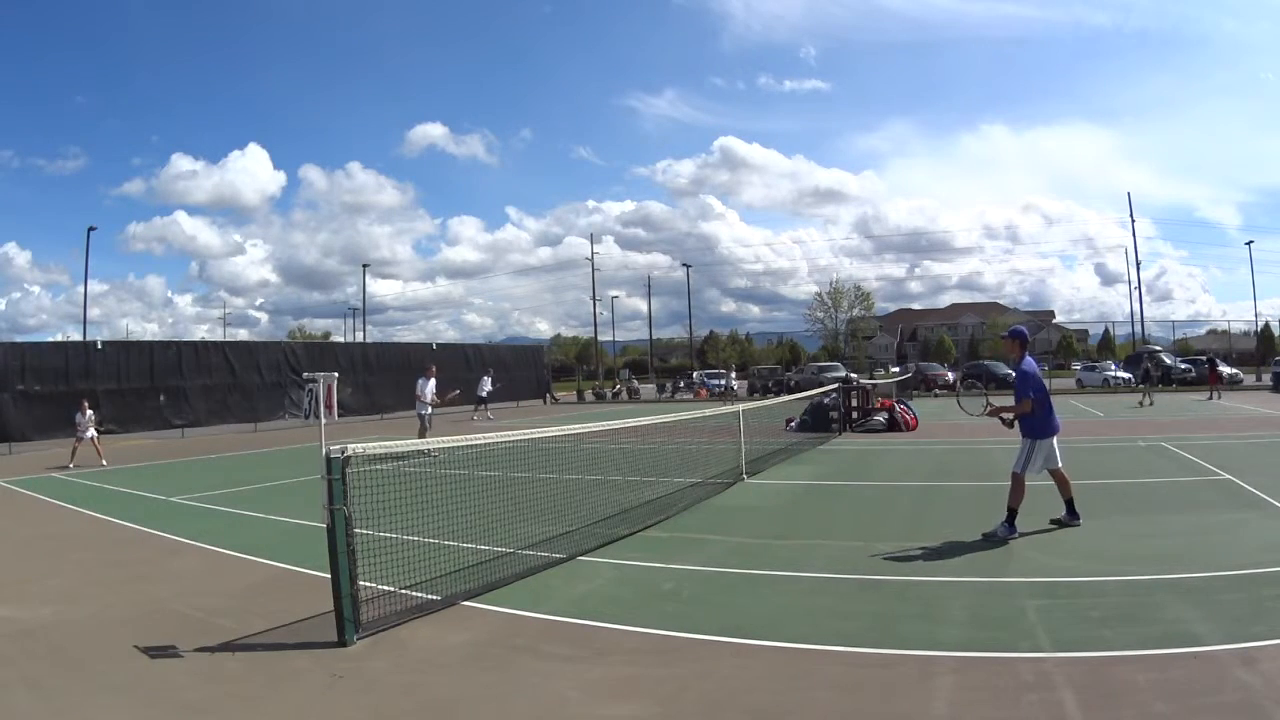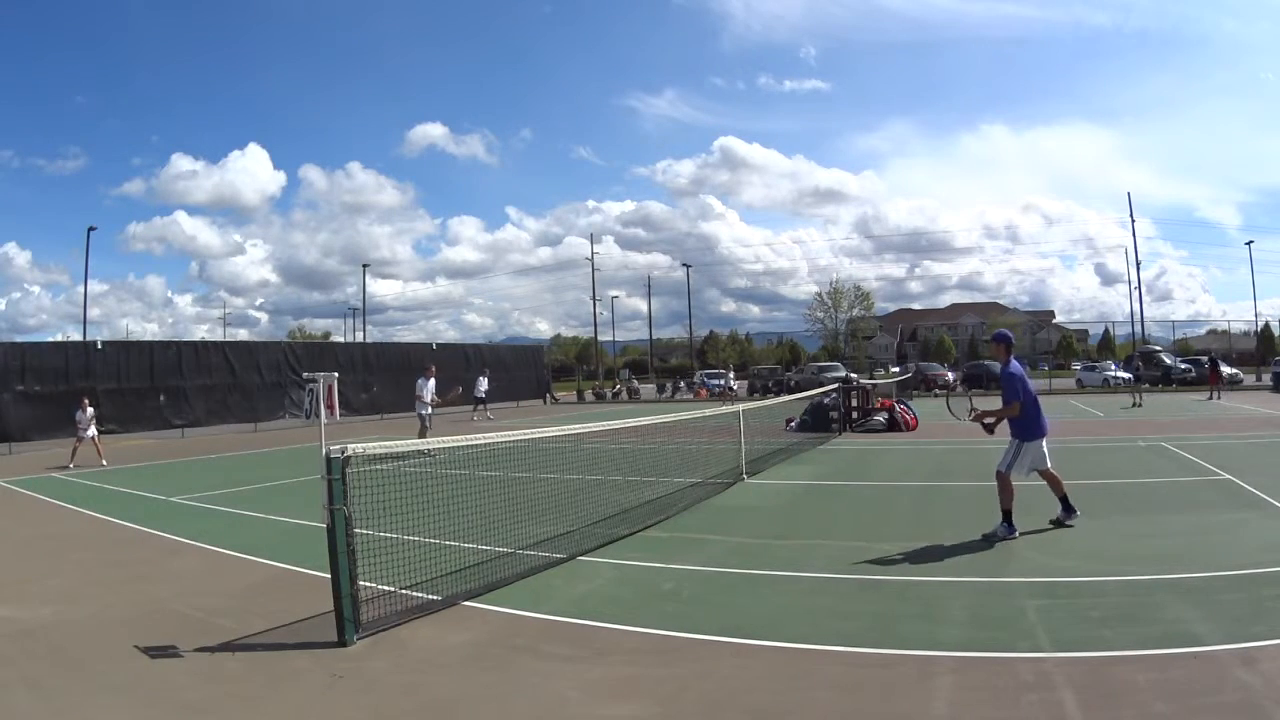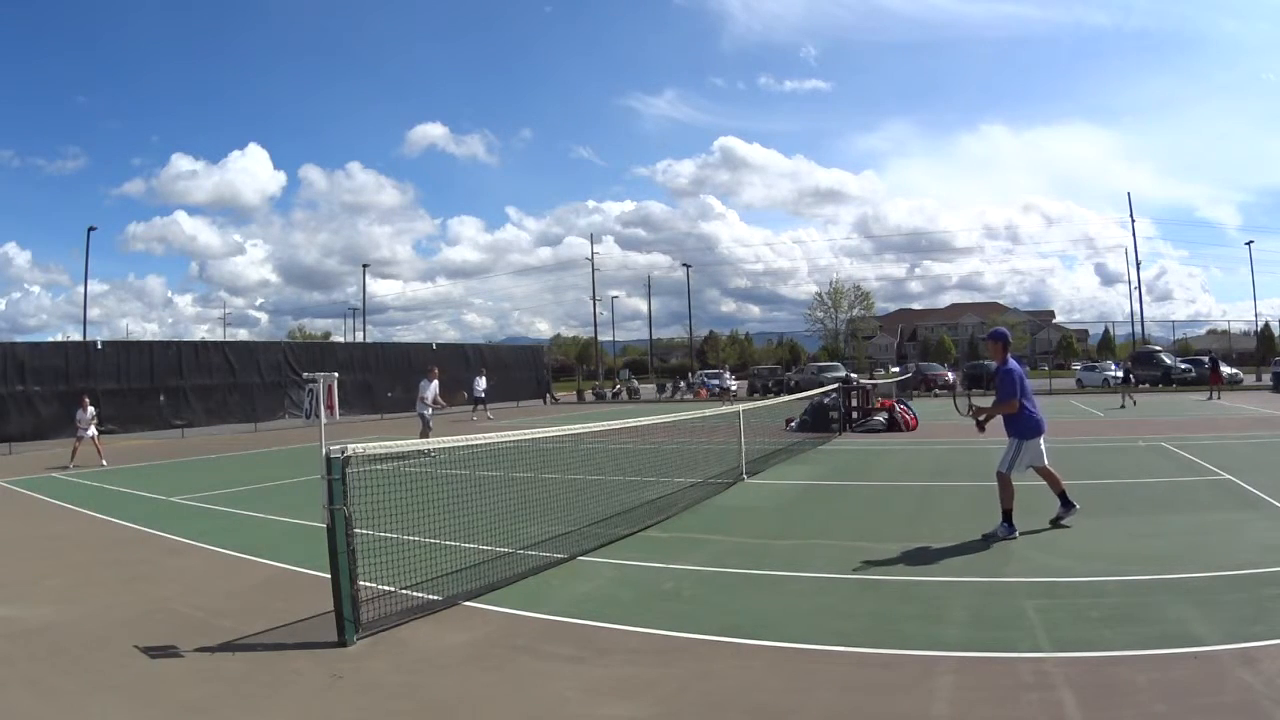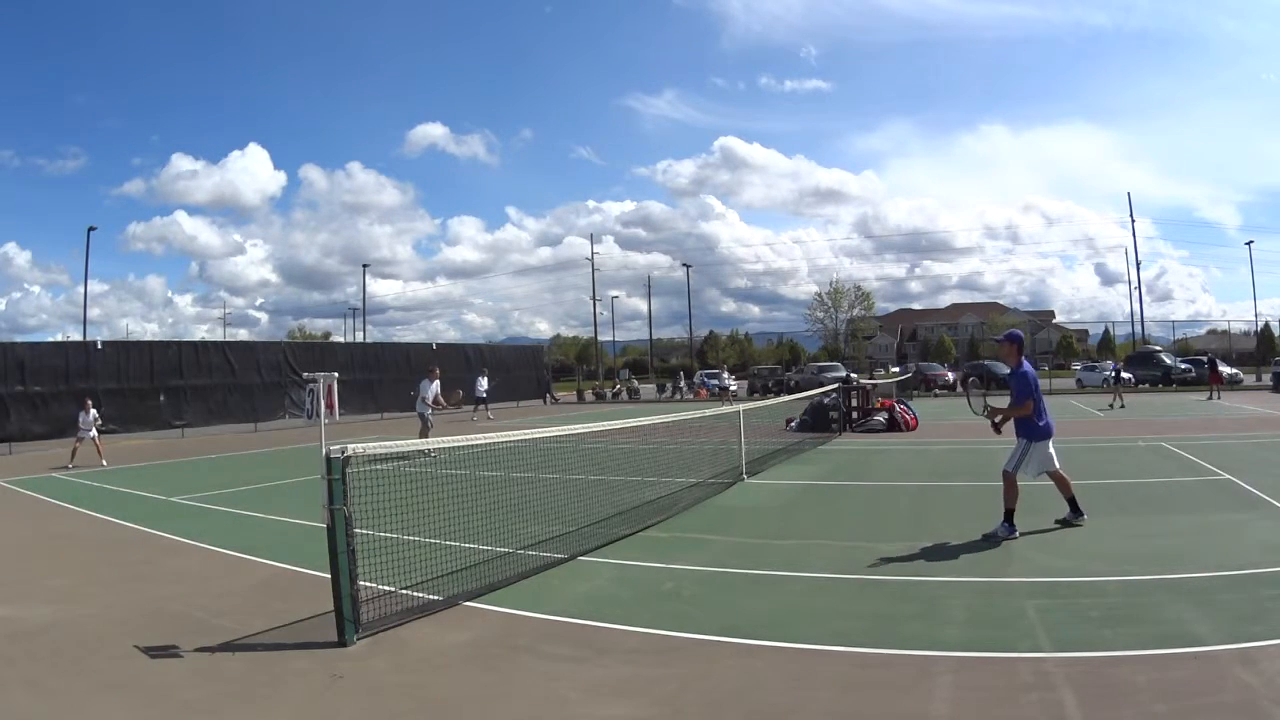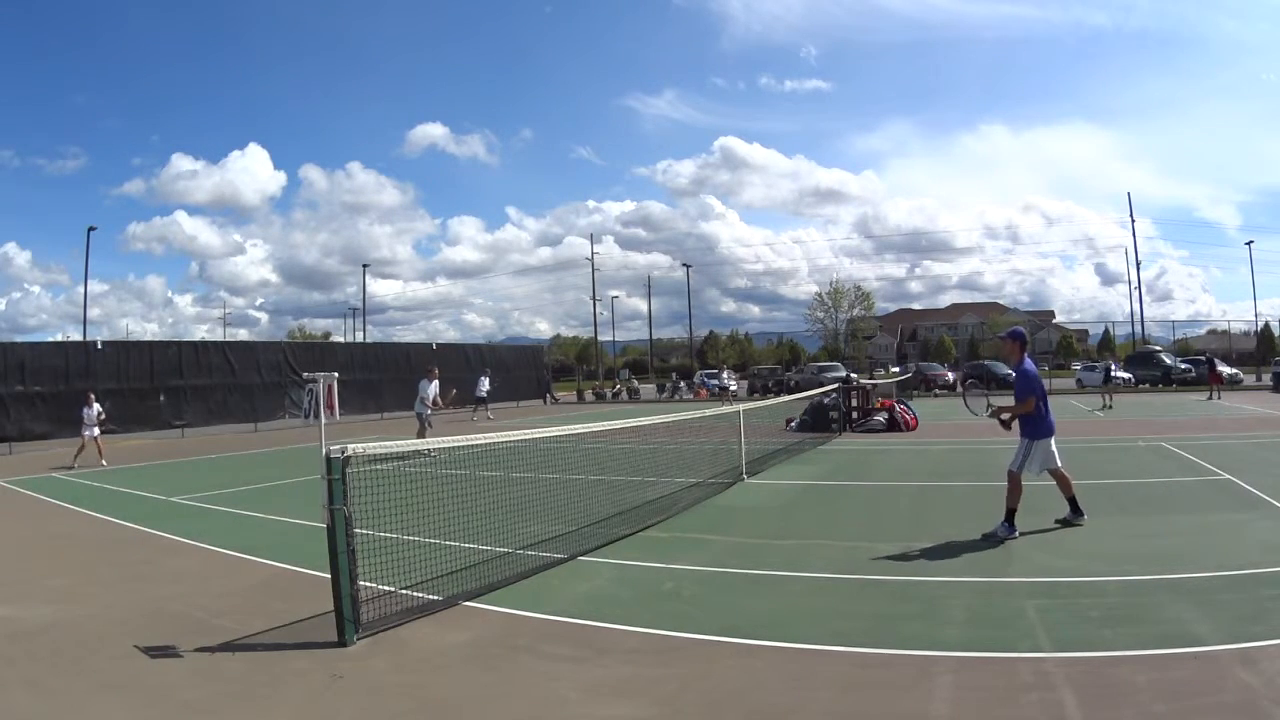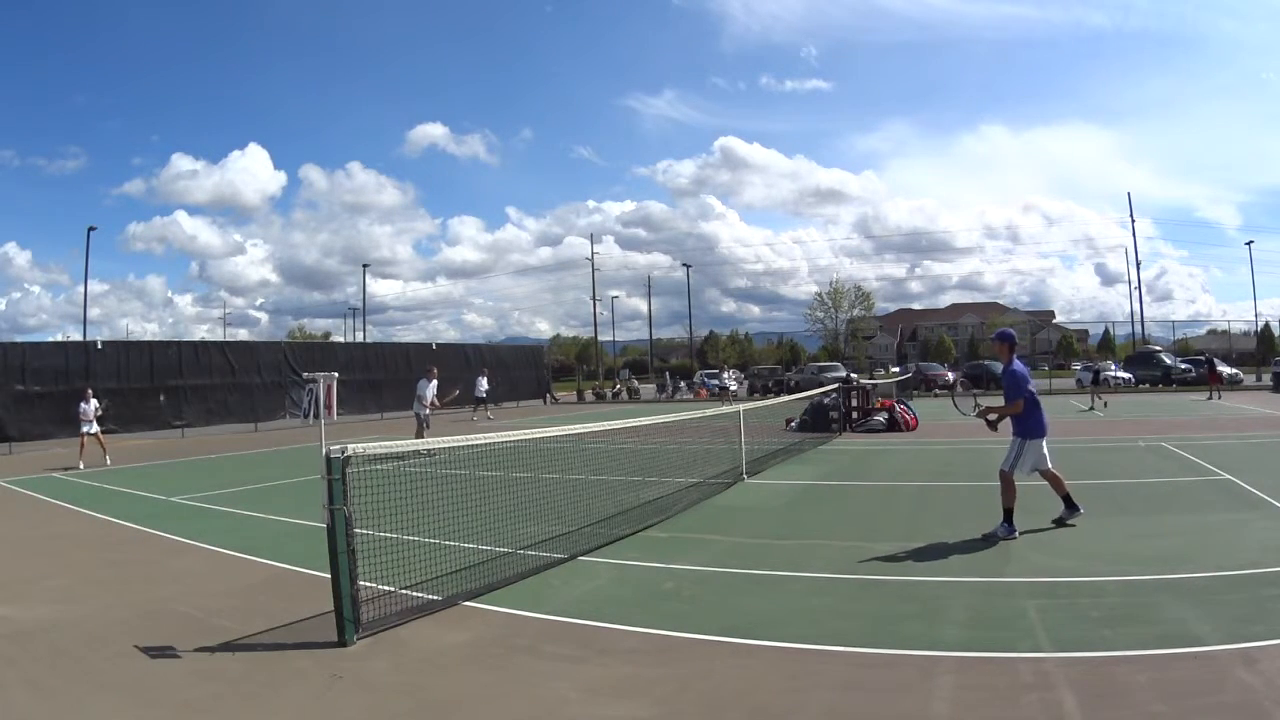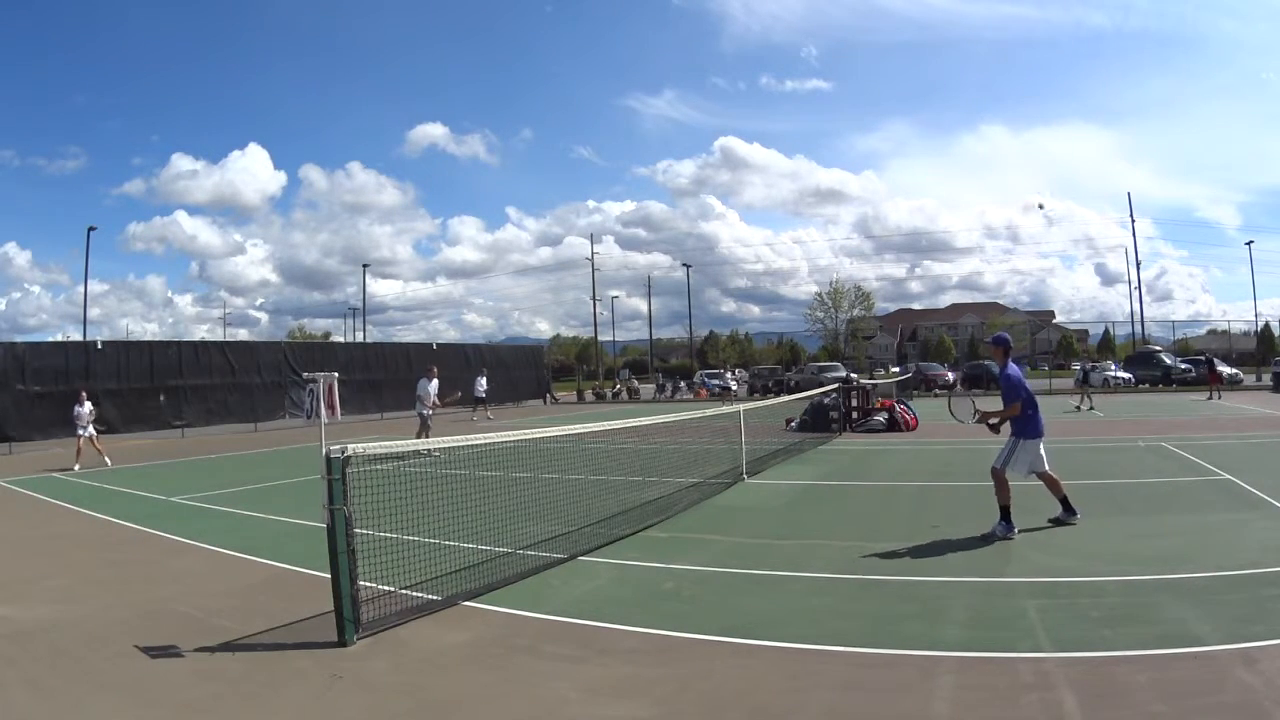
dt=0.3s
person 1, frame 1
left shoulder: (1023, 370)
right shoulder: (1026, 365)
left elbow: (1026, 406)
left wrist: (1001, 410)
right wrist: (1012, 417)
left hip: (1037, 431)
right hip: (1046, 427)
left knee: (1017, 475)
right knee: (1055, 470)
left ankle: (1009, 526)
right ankle: (1072, 514)
person 1, frame 2
left shoulder: (1010, 373)
right shoulder: (1011, 369)
left elbow: (1014, 409)
right elbow: (1011, 406)
left wrist: (986, 415)
right wrist: (994, 423)
left hip: (1026, 433)
right hip: (1035, 429)
left knee: (1002, 474)
right knee: (1045, 470)
left ankle: (1007, 526)
right ankle: (1068, 510)
person 1, frame 3
left shoulder: (1009, 371)
right shoulder: (1001, 370)
left elbow: (1012, 406)
right elbow: (1000, 401)
left wrist: (984, 411)
right wrist: (984, 420)
left hip: (1024, 431)
right hip: (1031, 427)
left knee: (1003, 475)
right knee: (1041, 467)
left ankle: (1007, 526)
right ankle: (1066, 504)
person 1, frame 4
left shoulder: (1023, 373)
right shoulder: (1016, 372)
left elbow: (1027, 408)
right elbow: (1015, 404)
left wrist: (999, 412)
right wrist: (1000, 422)
left hip: (1033, 434)
right hip: (1040, 431)
left knee: (1009, 474)
right knee: (1053, 471)
left ankle: (1008, 526)
right ankle: (1076, 512)
person 1, frame 5
left shoulder: (1025, 371)
right shoulder: (1023, 367)
left elbow: (1029, 405)
left wrist: (1003, 410)
right wrist: (1010, 419)
left hip: (1035, 432)
right hip: (1042, 428)
left knee: (1014, 474)
right knee: (1055, 469)
left ankle: (1009, 526)
right ankle: (1076, 512)
person 1, frame 6
left shoulder: (1013, 372)
right shoulder: (1013, 368)
left elbow: (1017, 406)
left wrist: (991, 410)
right wrist: (997, 418)
left hip: (1027, 432)
right hip: (1035, 428)
left knee: (1006, 474)
right knee: (1045, 470)
left ankle: (1008, 526)
right ankle: (1071, 507)
person 1, frame 7
left shoulder: (1008, 376)
right shoulder: (1010, 371)
left elbow: (1015, 409)
left wrist: (990, 415)
right wrist: (998, 423)
left hip: (1025, 433)
right hip: (1032, 430)
left knee: (997, 471)
right knee: (1042, 472)
left ankle: (1006, 524)
right ankle: (1068, 511)
